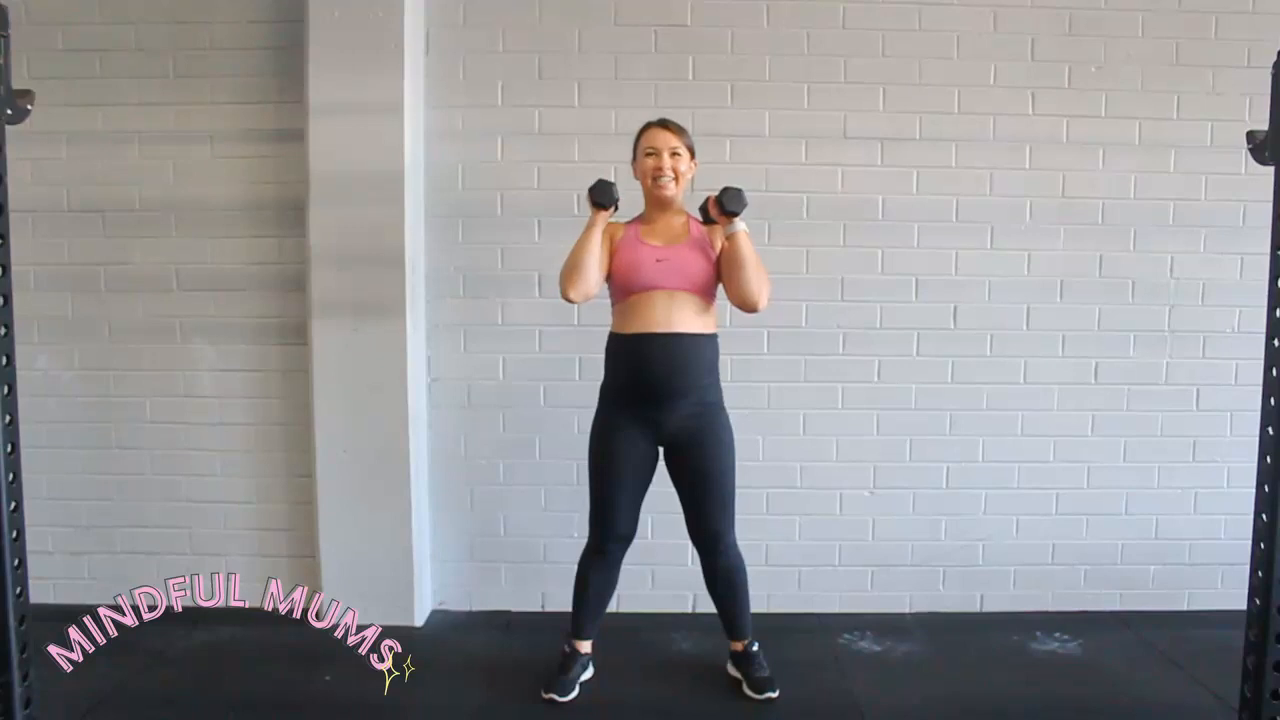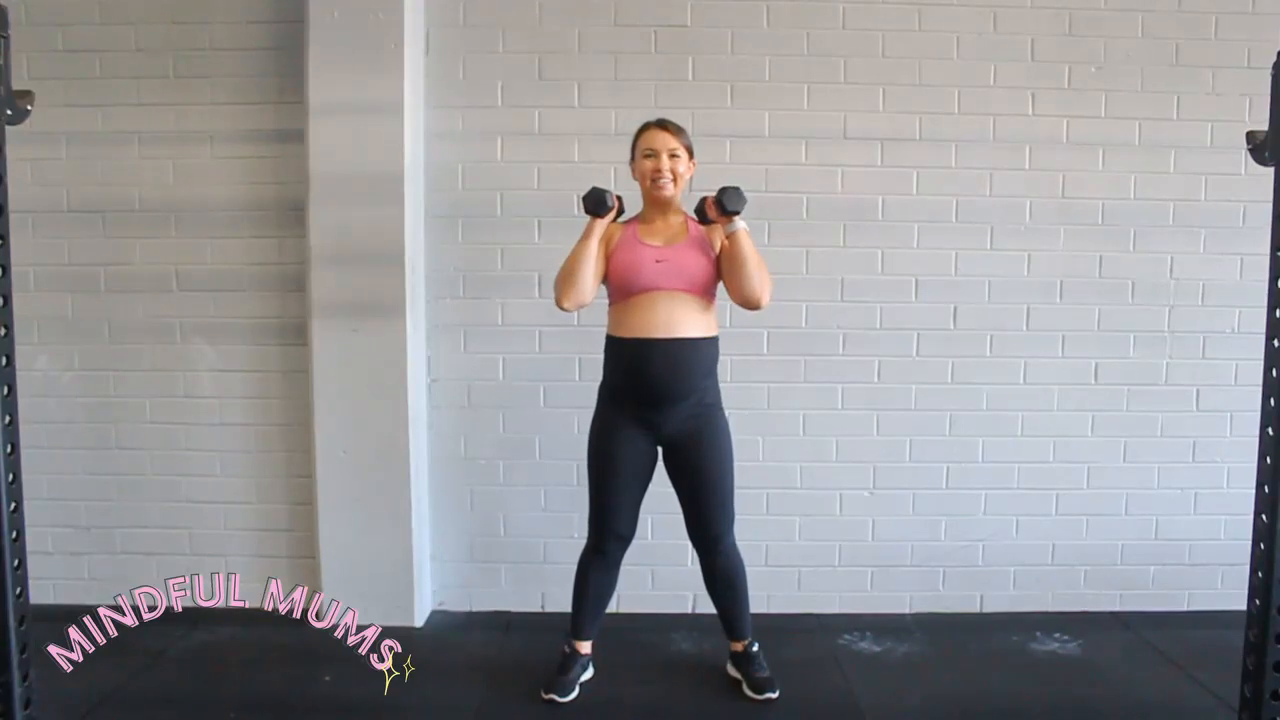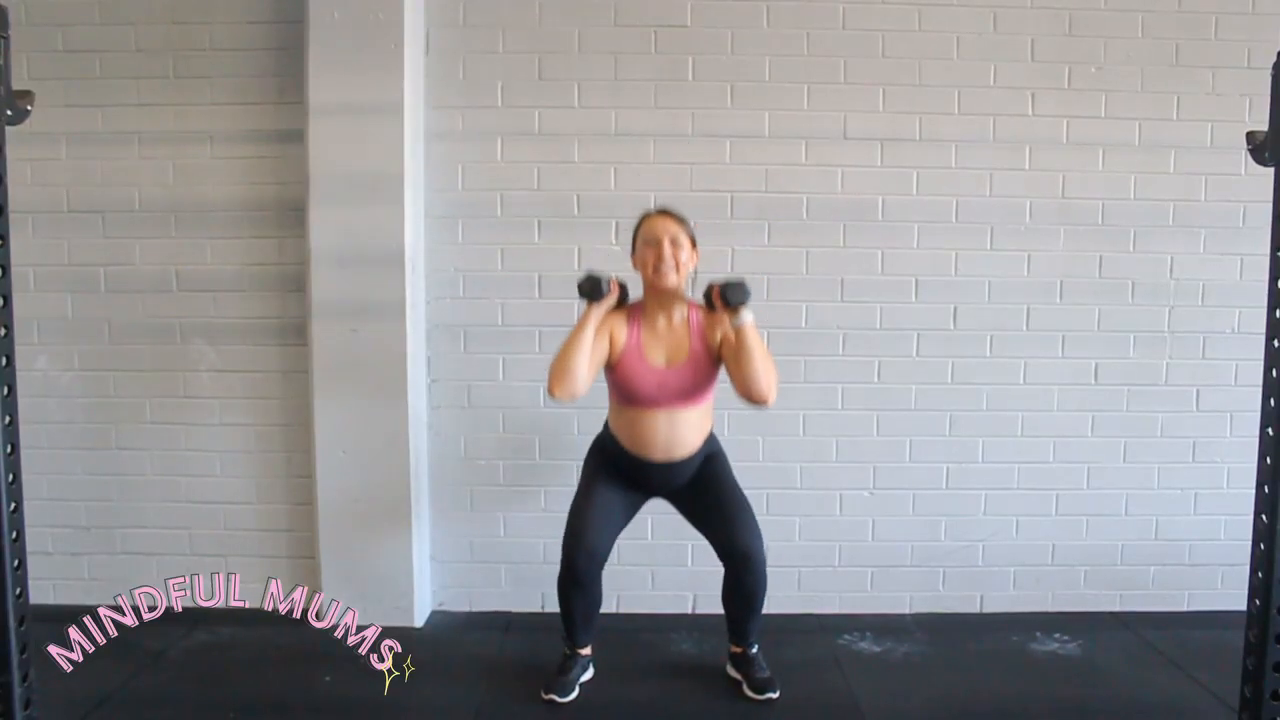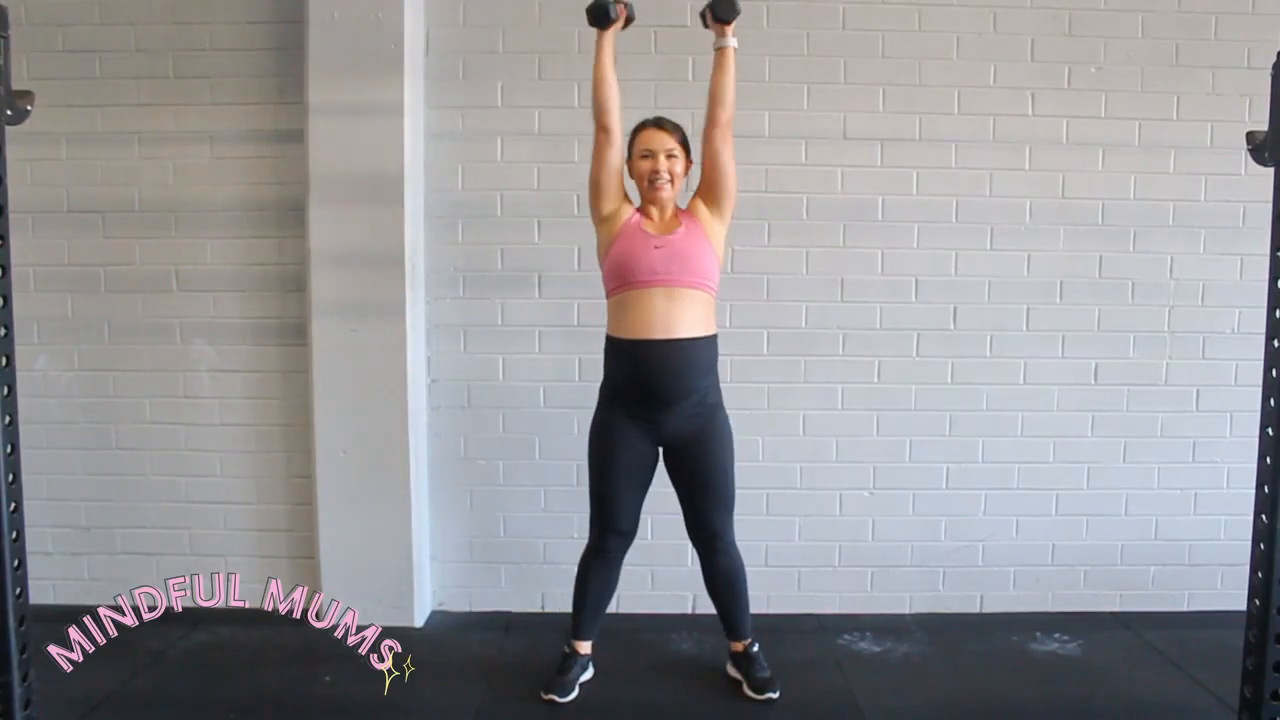
dt=1s
person 1, frame 1
left shoulder: (714, 234)
right shoulder: (616, 235)
left elbow: (754, 299)
right elbow: (574, 289)
left wrist: (735, 224)
right wrist: (597, 220)
left hip: (698, 403)
right hip: (626, 402)
left knee: (716, 536)
right knee: (609, 535)
left ankle: (744, 651)
right ankle: (578, 652)
person 1, frame 2
left shoulder: (712, 234)
right shoulder: (614, 235)
left elbow: (756, 296)
right elbow: (569, 298)
left wrist: (735, 224)
right wrist: (595, 225)
left hip: (696, 403)
right hip: (625, 403)
left knee: (715, 537)
right knee: (608, 536)
left ankle: (744, 651)
right ankle: (578, 654)
person 1, frame 3
left shoulder: (714, 324)
right shoulder: (613, 325)
left elbow: (763, 392)
right elbow: (563, 388)
left wrist: (741, 316)
right wrist: (592, 315)
left hip: (696, 464)
right hip: (618, 466)
left knee: (747, 551)
right knee: (580, 552)
left ankle: (744, 652)
right ankle: (578, 655)
person 1, frame 4
left shoulder: (708, 217)
right shoulder: (614, 219)
left elbow: (721, 122)
right elbow: (605, 123)
left hip: (697, 402)
right hip: (625, 403)
left knee: (715, 537)
right knee: (610, 536)
left ankle: (743, 651)
right ankle: (579, 654)
